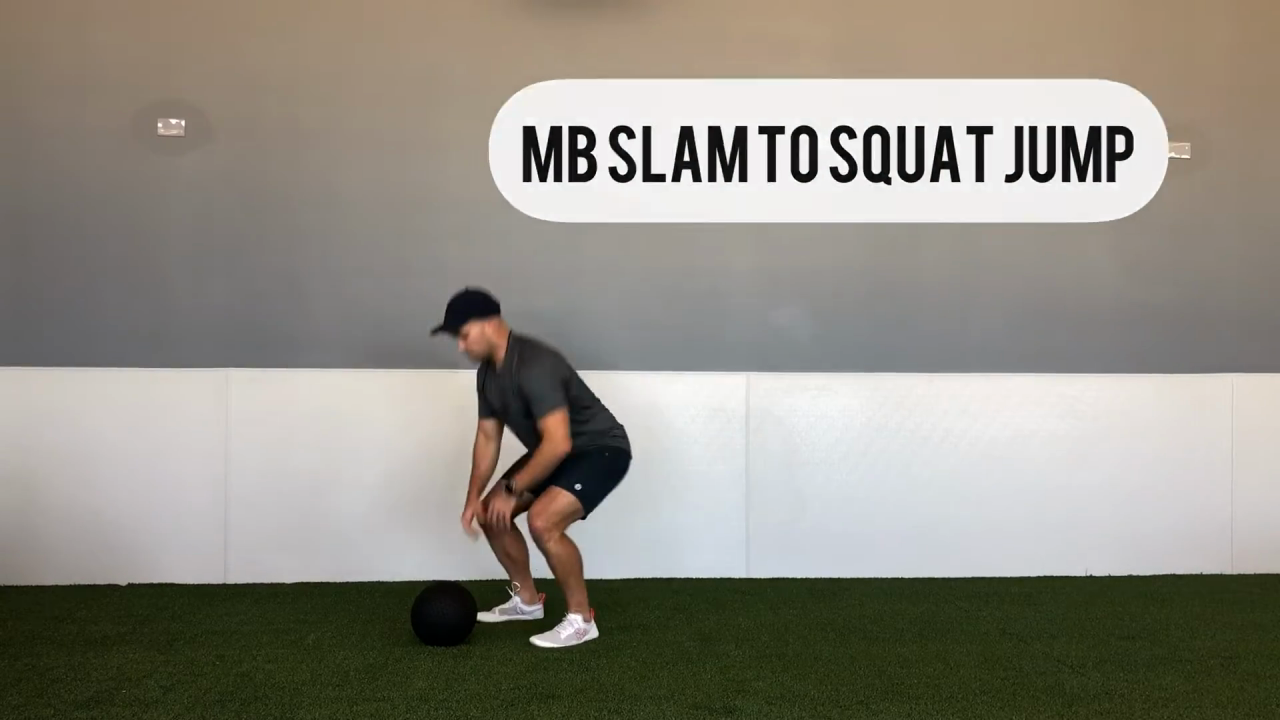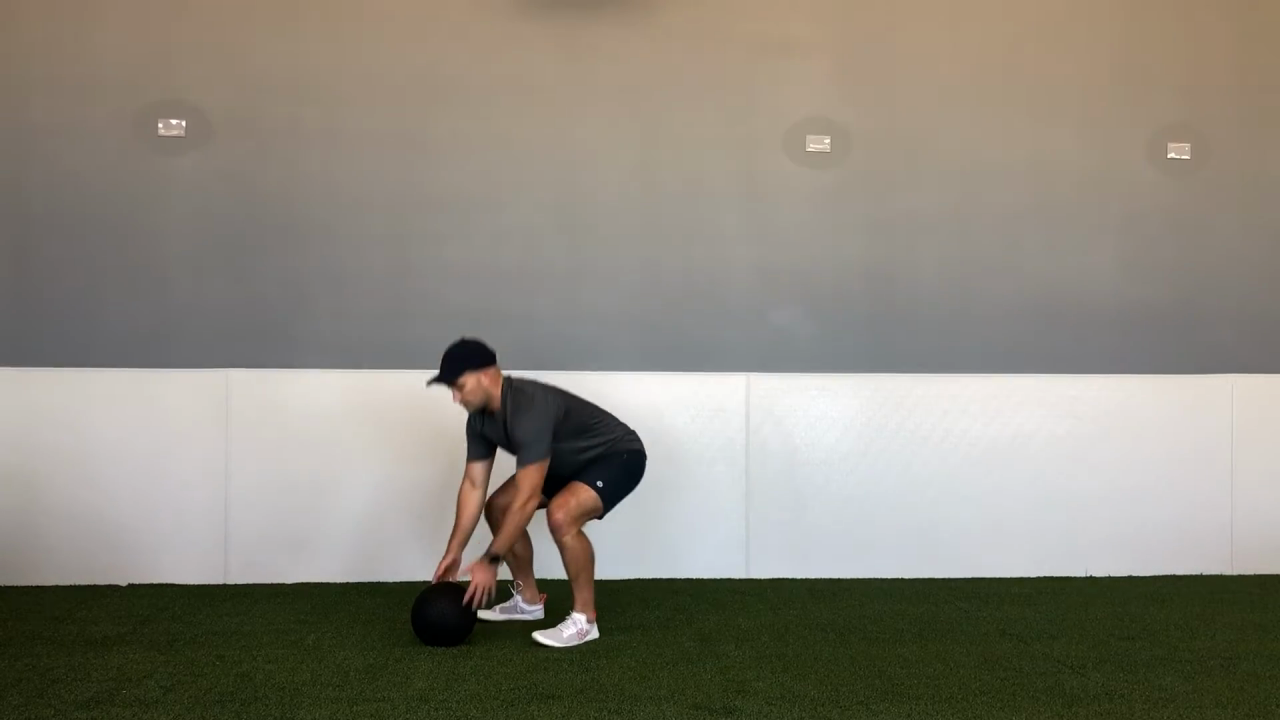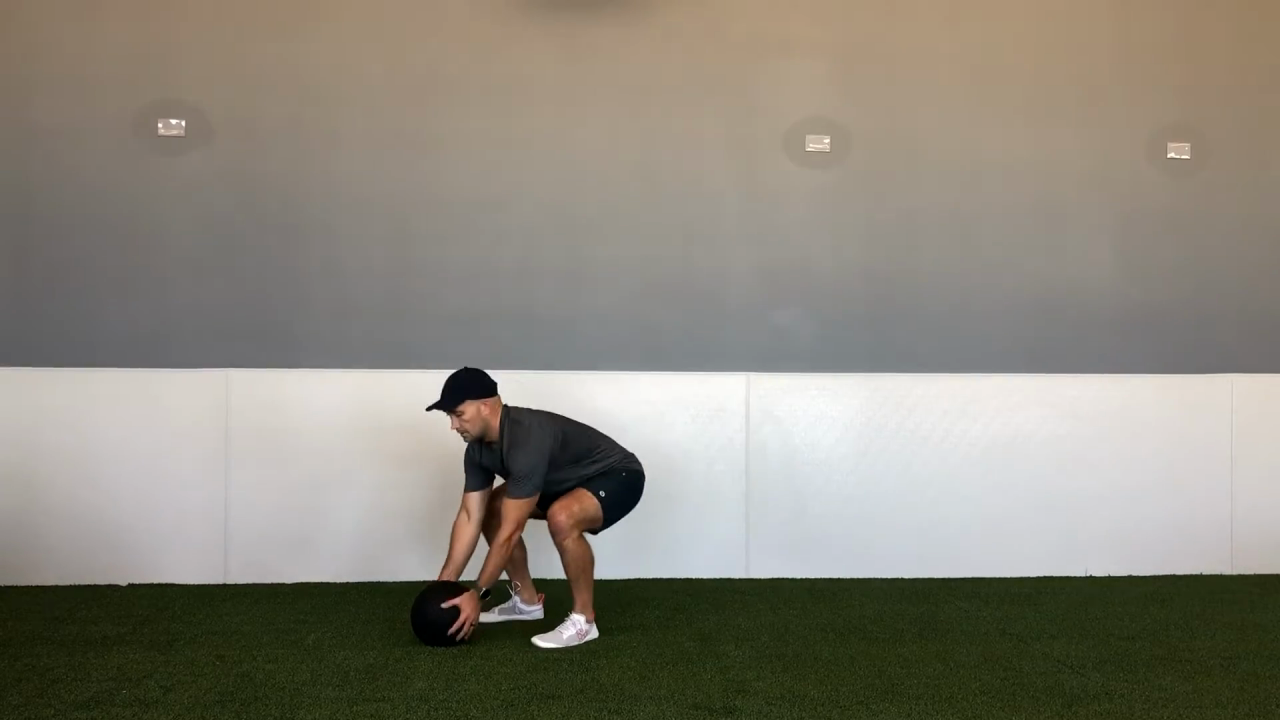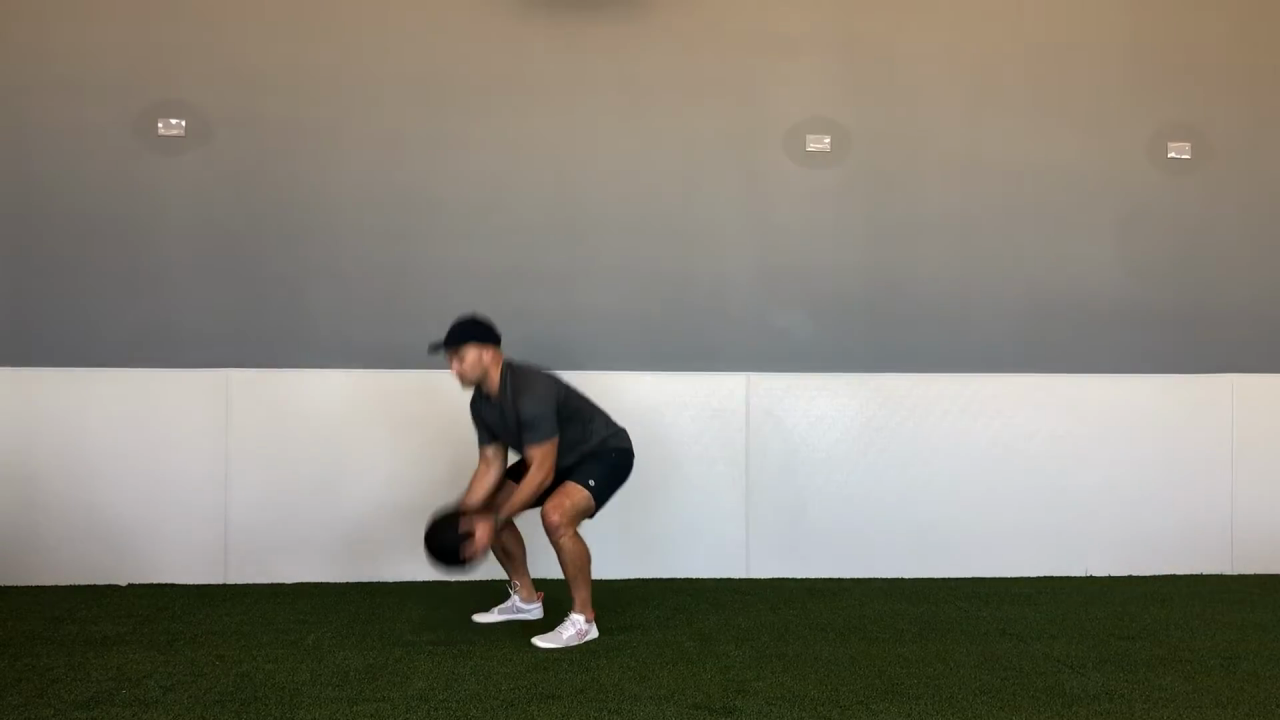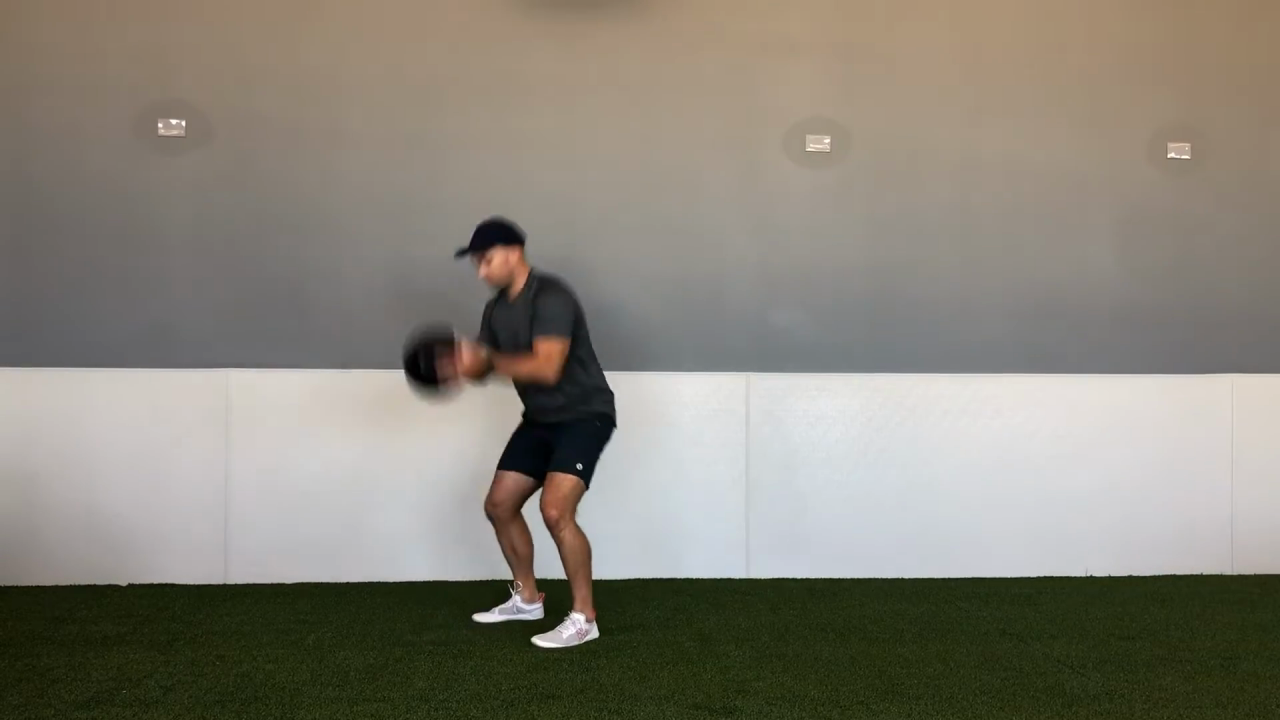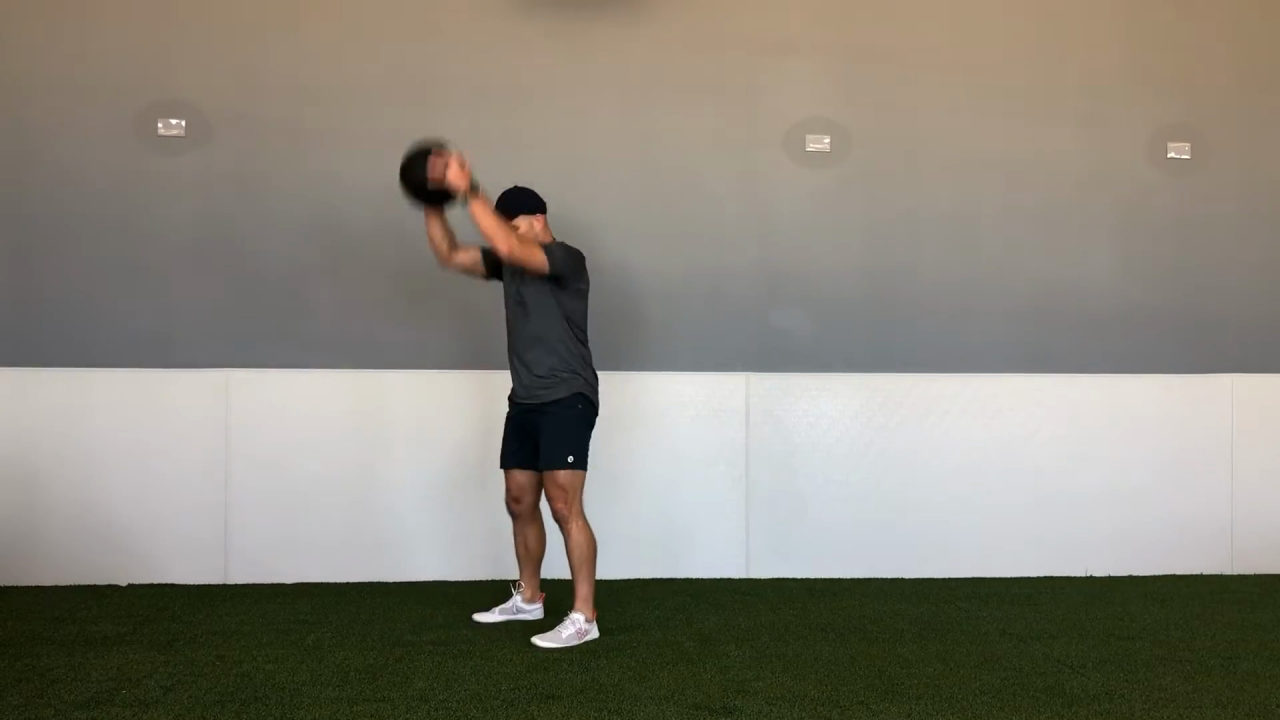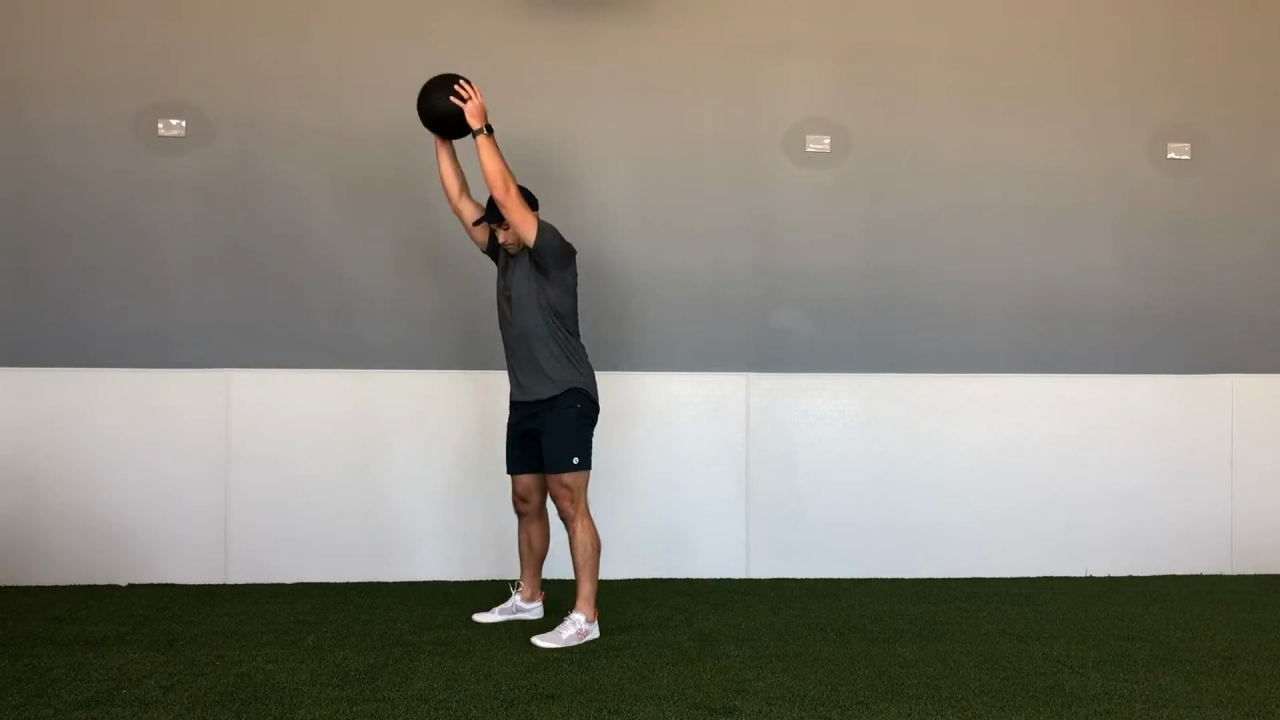
dt=0.2s
person 1, frame 1
left shoulder: (534, 367)
right shoulder: (488, 374)
left elbow: (559, 443)
right elbow: (487, 437)
left wrist: (513, 493)
right wrist: (476, 498)
left hip: (603, 450)
right hip: (556, 449)
left knee: (543, 520)
right knee: (491, 511)
left ankle: (582, 619)
right ankle: (527, 600)
person 1, frame 2
left shoulder: (529, 412)
right shoulder: (481, 419)
left elbow: (526, 499)
right elbow: (473, 486)
left wrist: (490, 561)
right wrist: (451, 555)
left hip: (619, 457)
right hip: (572, 462)
left knee: (561, 514)
right knee: (496, 508)
left ankle: (584, 618)
right ankle: (528, 599)
person 1, frame 3
left shoulder: (526, 443)
right shoulder: (479, 449)
left elbow: (511, 529)
right elbow: (469, 516)
left wrist: (475, 596)
right wrist: (445, 581)
left hip: (618, 477)
left knee: (563, 519)
right knee: (490, 512)
left ankle: (584, 619)
right ankle: (527, 600)
person 1, frame 4
left shoulder: (530, 391)
right shoulder: (482, 401)
left elbow: (542, 474)
right elbow: (491, 466)
left wrist: (492, 523)
right wrist: (464, 516)
left hip: (604, 453)
left knee: (557, 516)
right knee: (489, 516)
left ankle: (583, 618)
right ankle: (526, 597)
person 1, frame 5
left shoulder: (552, 298)
right shoulder: (498, 308)
left elbow: (547, 370)
right elbow: (483, 361)
left wrist: (486, 363)
right wrist: (462, 366)
left hip: (586, 416)
right hip: (540, 419)
left knee: (556, 511)
right knee: (499, 505)
left ankle: (584, 619)
right ankle: (527, 598)
person 1, frame 6
left shoulder: (566, 259)
right shoulder: (514, 270)
left elbow: (509, 248)
right elbow: (451, 257)
left wrist: (469, 194)
right wrist: (434, 204)
left hip: (567, 402)
right hip: (525, 403)
left knee: (566, 509)
right knee: (520, 504)
left ankle: (584, 619)
right ankle: (528, 599)
person 1, frame 7
left shoulder: (555, 252)
right shoulder: (507, 256)
left elbow: (507, 196)
right elbow: (459, 202)
left wrist: (482, 129)
right wrist: (444, 136)
left hip: (565, 398)
right hip: (525, 403)
left knee: (570, 506)
right knee: (527, 502)
left ankle: (585, 618)
right ankle: (528, 597)
